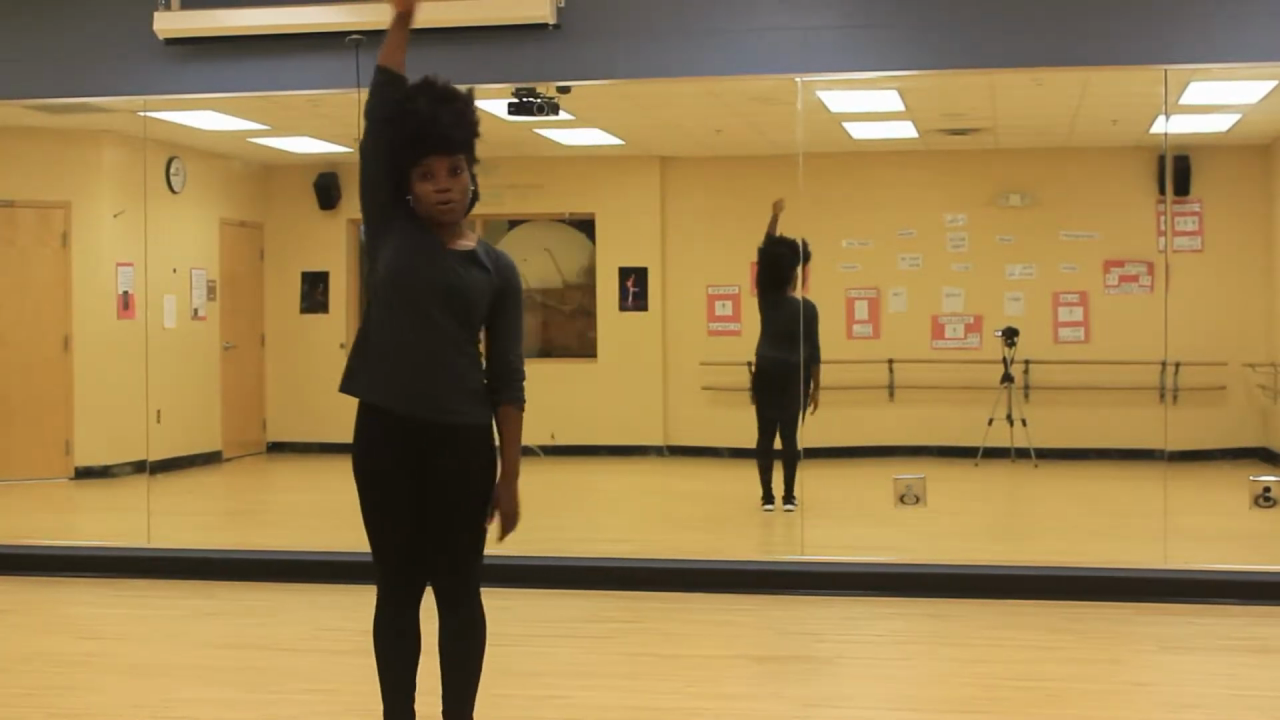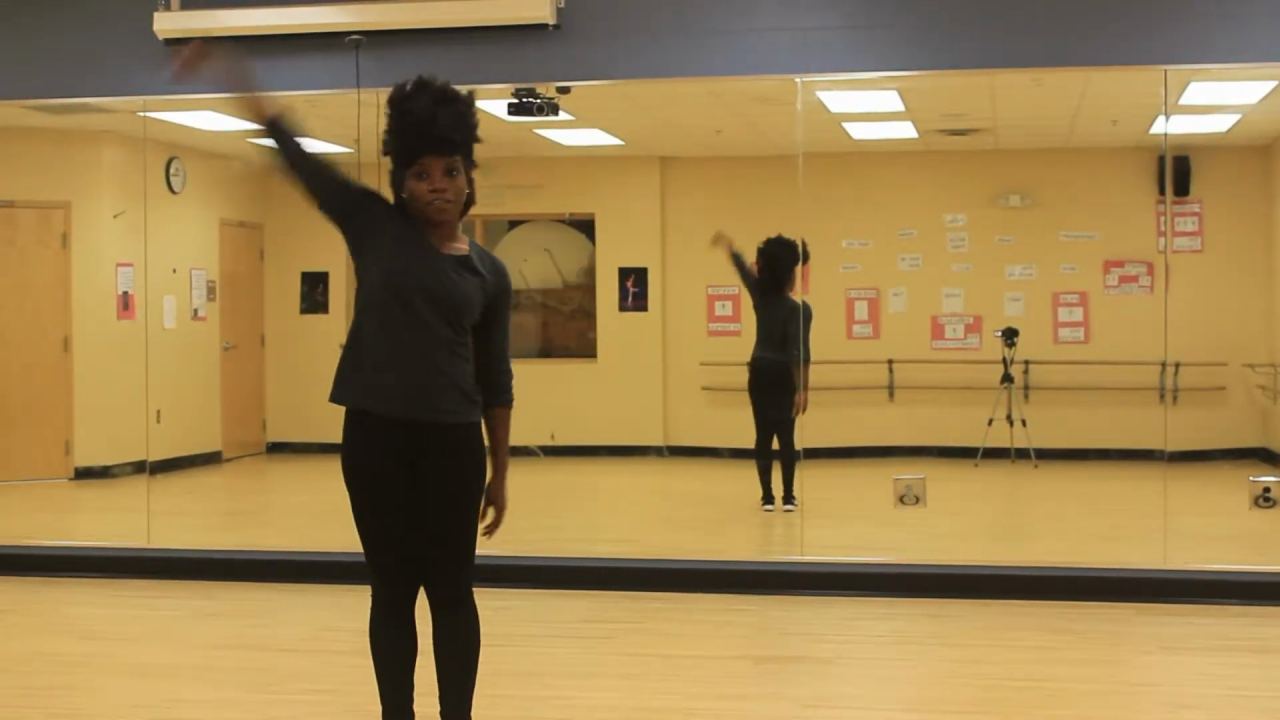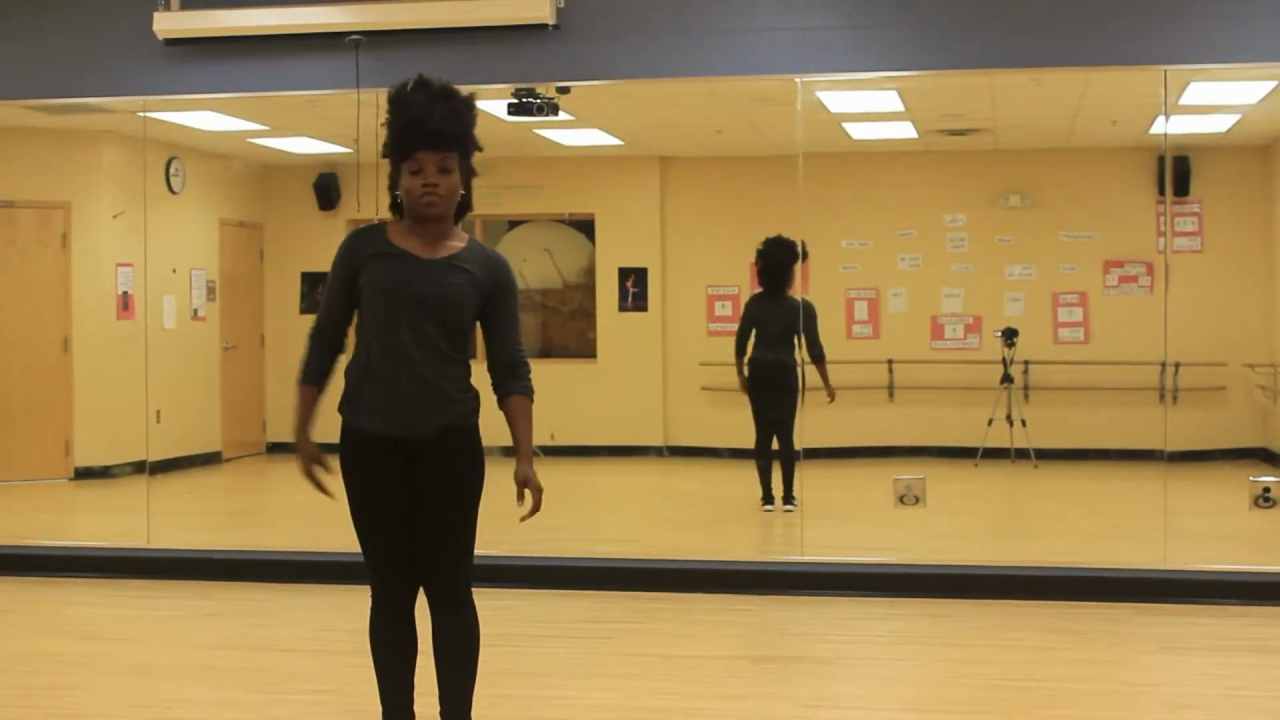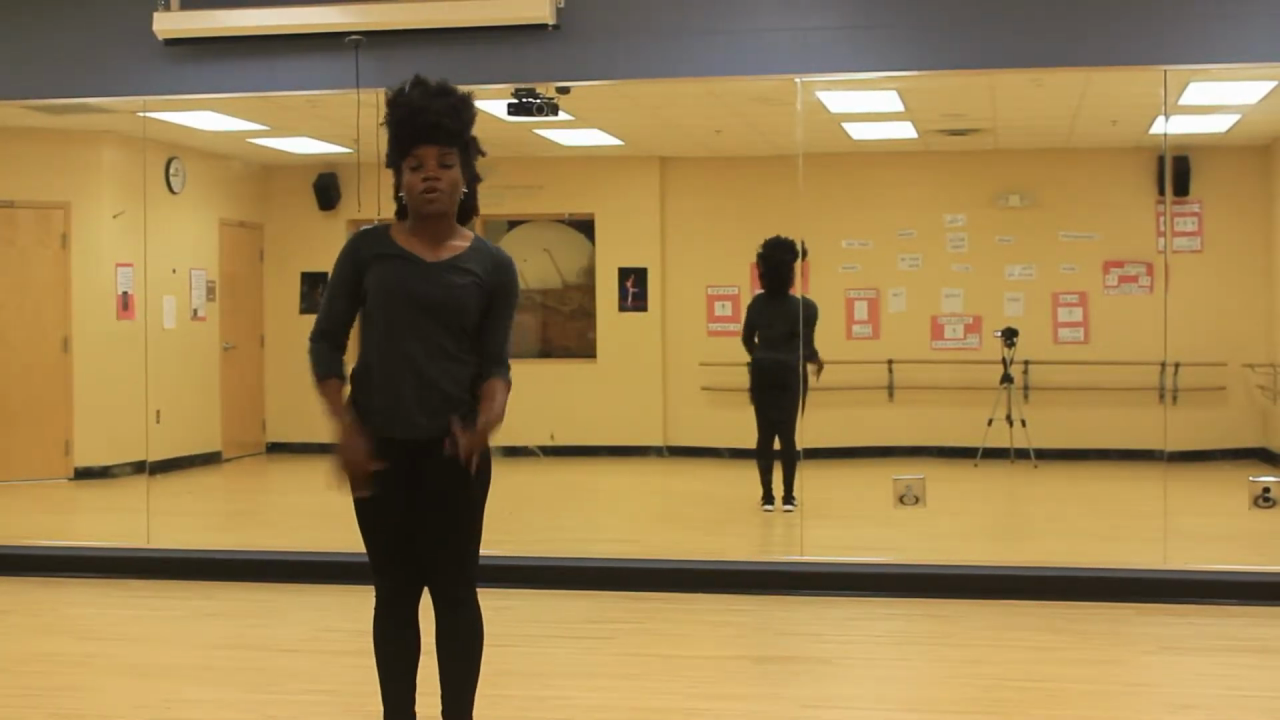
dt=0.4s
person 1, frame 1
left shoulder: (496, 269)
right shoulder: (388, 228)
left elbow: (507, 377)
right elbow: (380, 115)
left wrist: (511, 472)
left hip: (463, 439)
right hip: (386, 432)
left knee: (458, 588)
right knee: (397, 587)
person 1, frame 2
left shoulder: (487, 273)
right shoulder: (375, 226)
left elbow: (493, 379)
right elbow: (299, 156)
left wrist: (497, 473)
right wrist: (234, 78)
left hip: (451, 439)
right hip: (375, 433)
left knee: (450, 589)
right knee: (391, 589)
person 1, frame 3
left shoulder: (487, 266)
right shoulder: (364, 248)
left elbow: (512, 366)
right elbow: (327, 340)
left wrist: (529, 456)
right wrist: (303, 431)
left hip: (449, 443)
right hip: (373, 439)
left knee: (449, 587)
right knee: (391, 589)
person 1, frame 4
left shoulder: (490, 264)
right shoulder: (368, 248)
left elbow: (496, 369)
right elbow: (326, 341)
left wrist: (491, 414)
right wrist: (344, 425)
left hip: (451, 442)
right hip: (380, 441)
left knee: (454, 587)
right knee: (394, 587)
person 2, frame 1
left shoulder: (765, 296)
right shoulder: (805, 308)
left elbow: (766, 253)
right elbow: (811, 352)
left wrist: (775, 217)
right wrist: (815, 386)
left hip: (764, 373)
right hip: (791, 375)
left knee: (765, 435)
right knee: (789, 435)
left ankle: (768, 496)
right ankle: (789, 496)
person 2, frame 2
left shoulder: (760, 296)
right shoulder: (799, 309)
left elbow: (744, 271)
right elbow: (800, 352)
left wrist: (729, 247)
right wrist: (802, 389)
left hip: (760, 372)
right hip: (784, 375)
left knee: (763, 435)
right knee: (785, 435)
left ankle: (768, 497)
right ankle: (788, 497)
person 2, frame 3
left shoulder: (755, 303)
right shoulder: (802, 308)
left elbow: (742, 340)
right elbow: (814, 349)
left wrist: (741, 372)
right wrist: (827, 383)
left hip: (758, 372)
right hip: (784, 373)
left knee: (763, 434)
right knee: (785, 434)
left ankle: (767, 496)
right ankle: (788, 496)
person 2, frame 4
left shoulder: (757, 303)
right shoulder: (804, 306)
left elbow: (747, 340)
right elbow: (806, 349)
right wrist: (817, 363)
left hip: (762, 371)
right hip: (789, 373)
left knee: (765, 434)
right knee: (787, 433)
left ankle: (768, 496)
right ankle: (788, 496)
